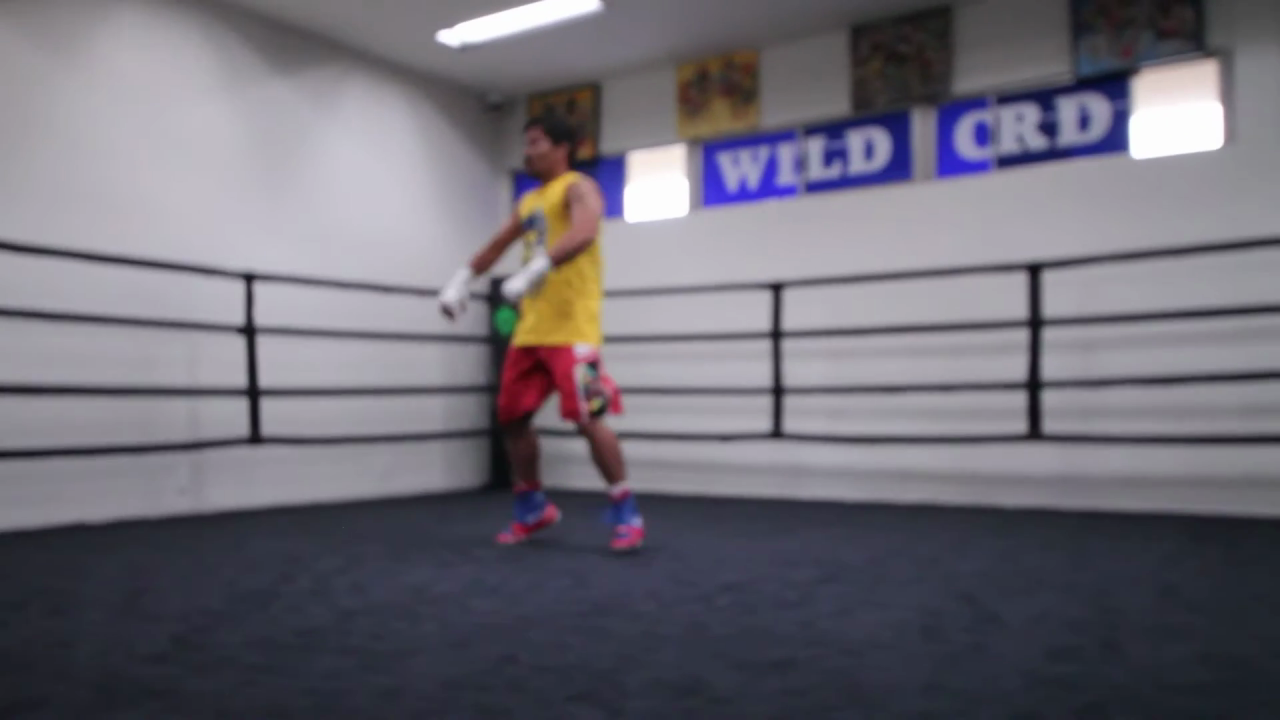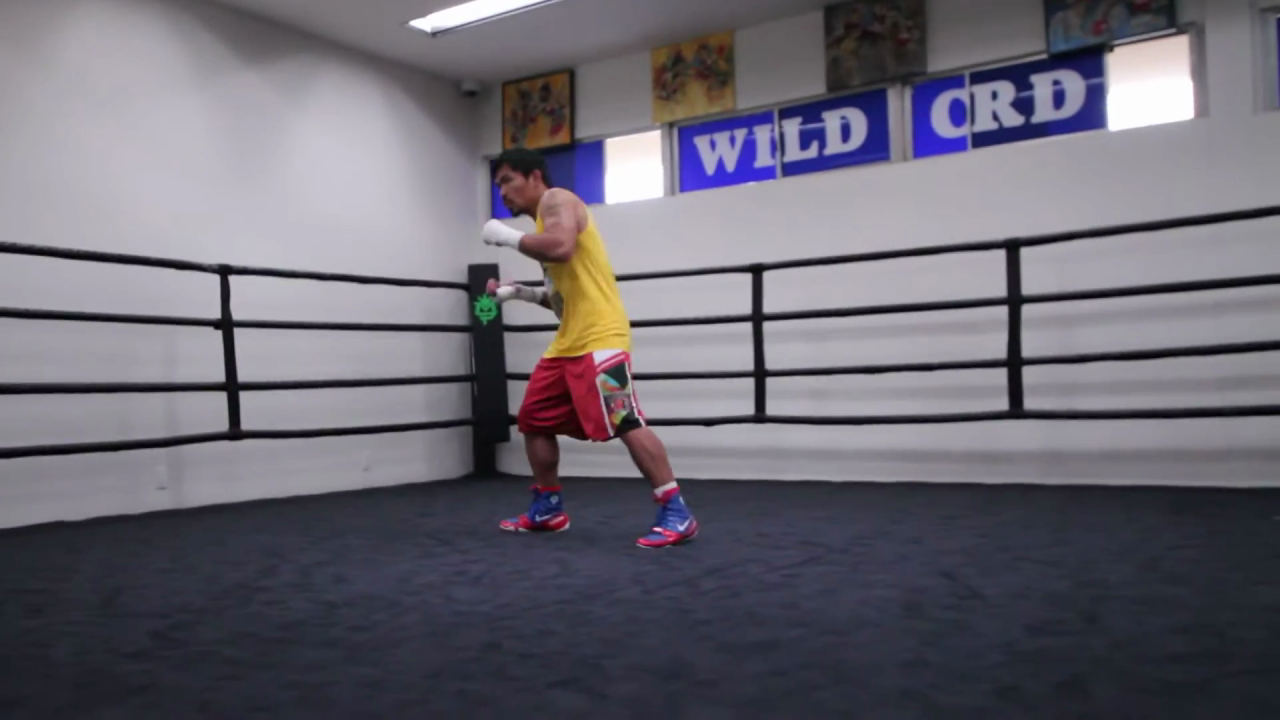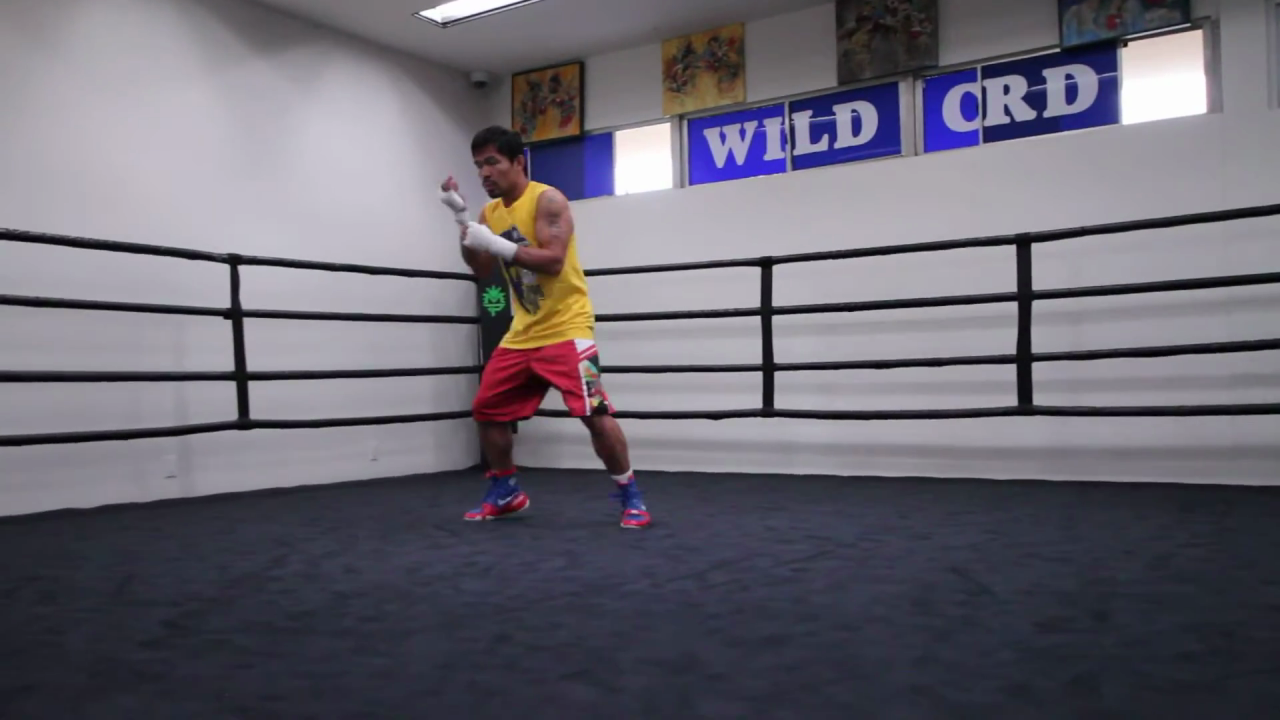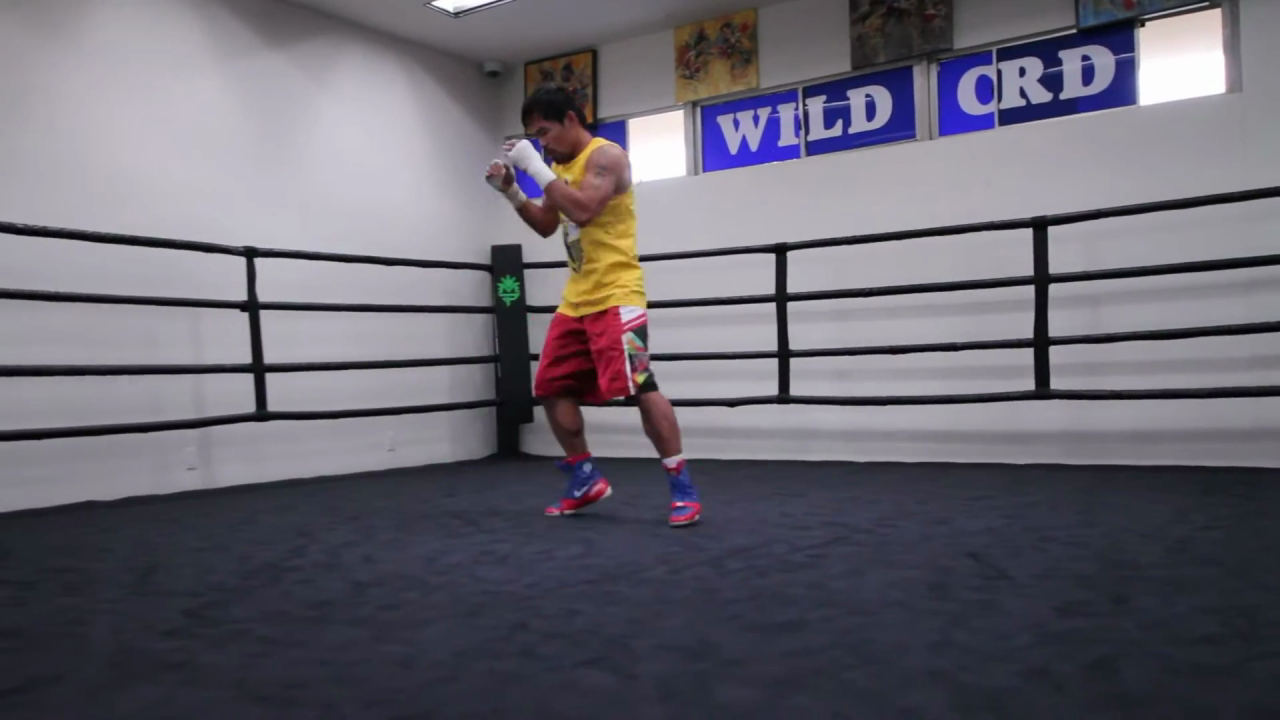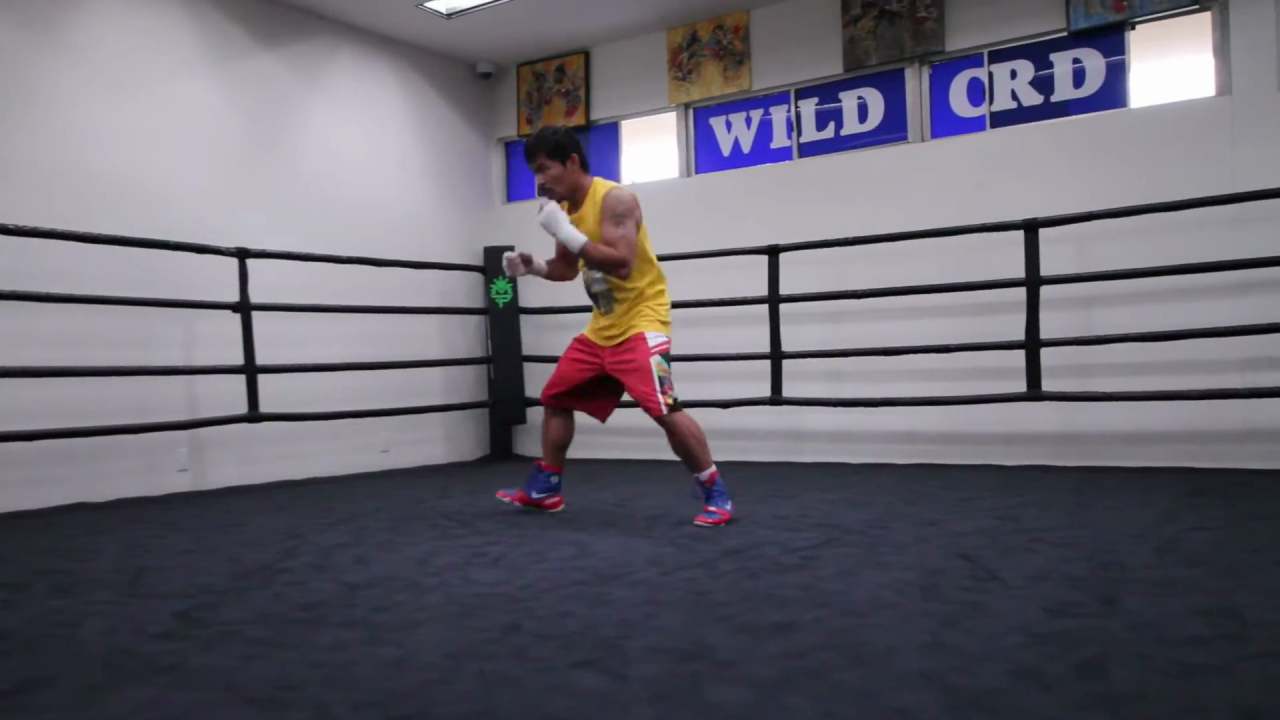
dt=1s
person 1, frame 1
left shoulder: (578, 188)
right shoulder: (529, 202)
left elbow: (585, 235)
right elbow: (498, 246)
left wrist: (533, 272)
right wrist: (460, 281)
left hip: (573, 328)
right hip: (531, 329)
left knee: (590, 418)
right knee: (512, 417)
left ankle: (626, 512)
right ankle: (532, 509)
person 1, frame 2
left shoulder: (558, 200)
right shoulder: (548, 220)
left elbow: (559, 247)
left wrist: (507, 236)
right wrist: (519, 292)
left hip: (600, 336)
right hip: (569, 341)
left knee: (625, 423)
right knee: (533, 421)
left ankle: (677, 514)
right ankle: (547, 509)
person 1, frame 3
left shoulder: (548, 200)
right shoulder: (492, 211)
left elbow: (552, 262)
right elbow: (483, 269)
left wrist: (495, 243)
right wrist: (461, 213)
left hip: (566, 329)
right hip: (522, 334)
left knee: (593, 411)
right knee: (487, 410)
left ankle: (631, 497)
right ankle: (506, 491)
person 1, frame 4
left shoulder: (607, 156)
right shoulder: (560, 166)
left elbow: (582, 209)
right elbow: (546, 225)
left wrist: (536, 167)
right wrist: (511, 190)
left hip: (615, 297)
right hip: (576, 300)
left knee: (641, 389)
right knee: (553, 389)
left ankle: (681, 488)
right ankle: (585, 480)
person 1, frame 5
left shoulder: (615, 199)
right shoulder: (565, 208)
left elbow: (622, 265)
right elbow: (566, 269)
left wrist: (566, 232)
right wrist: (530, 266)
left hip: (641, 322)
right hip: (602, 328)
left knee: (664, 408)
right knee: (555, 399)
left ankle: (716, 494)
right ankle: (544, 488)
